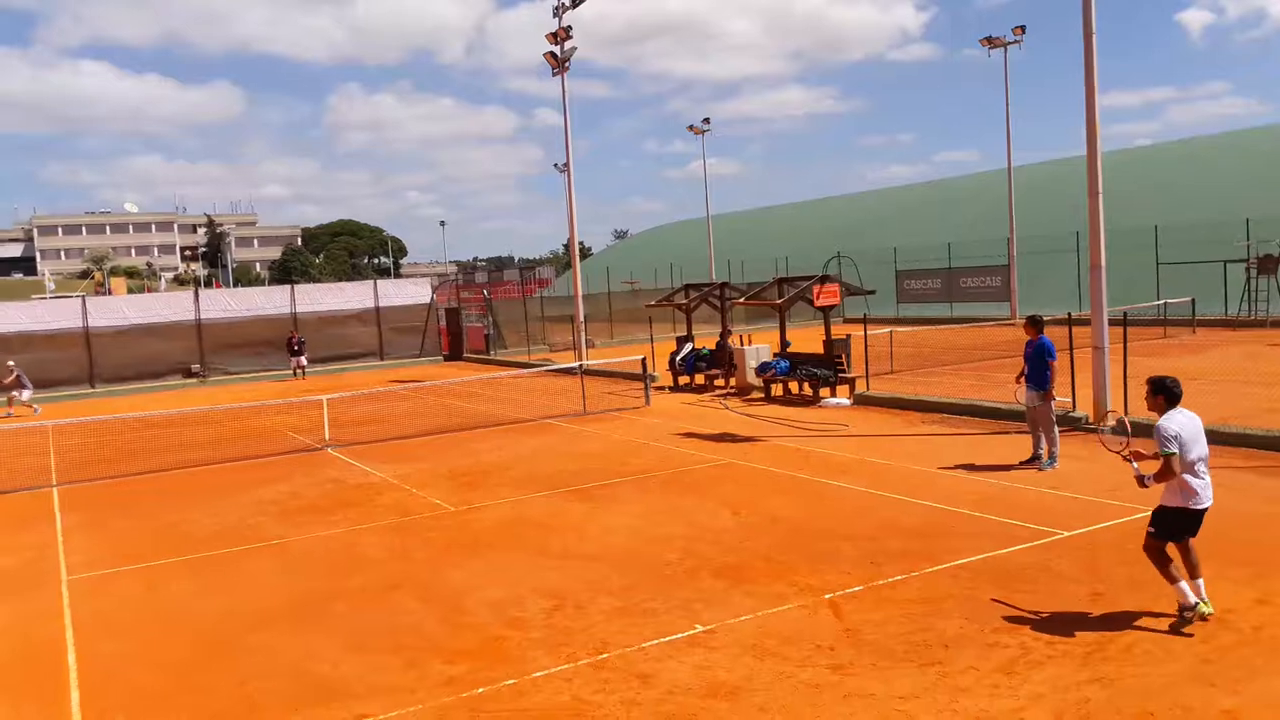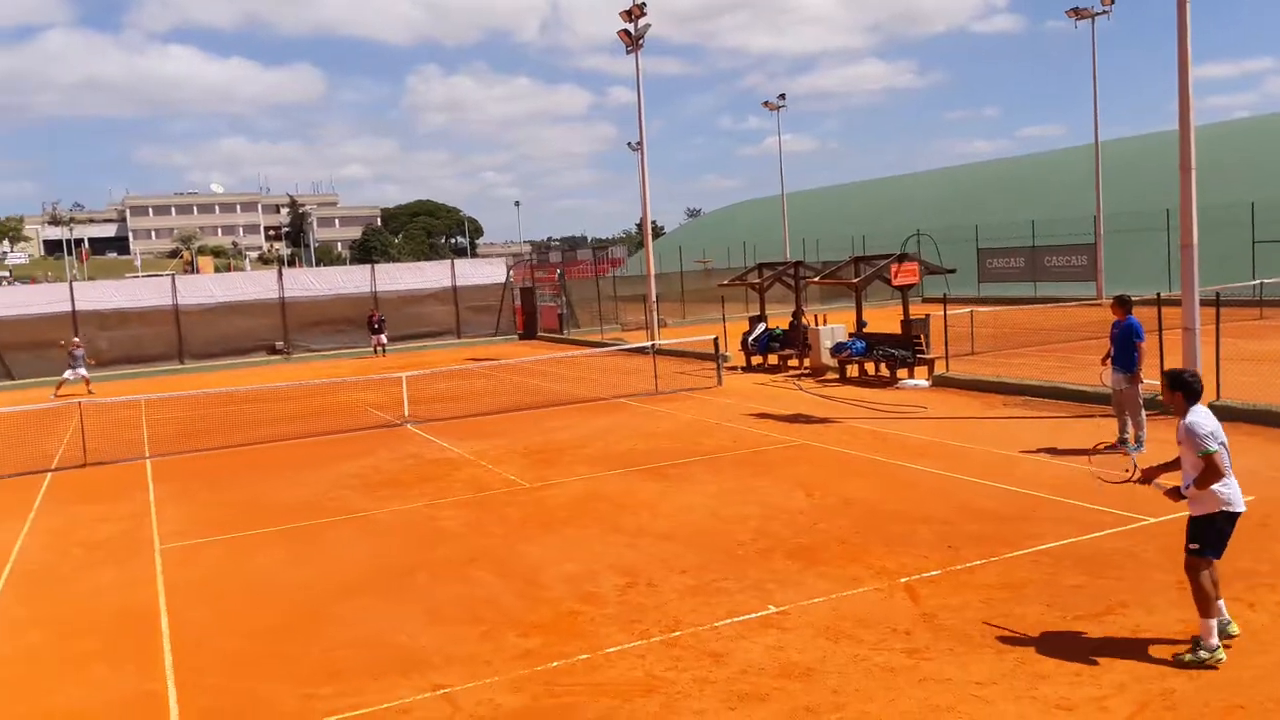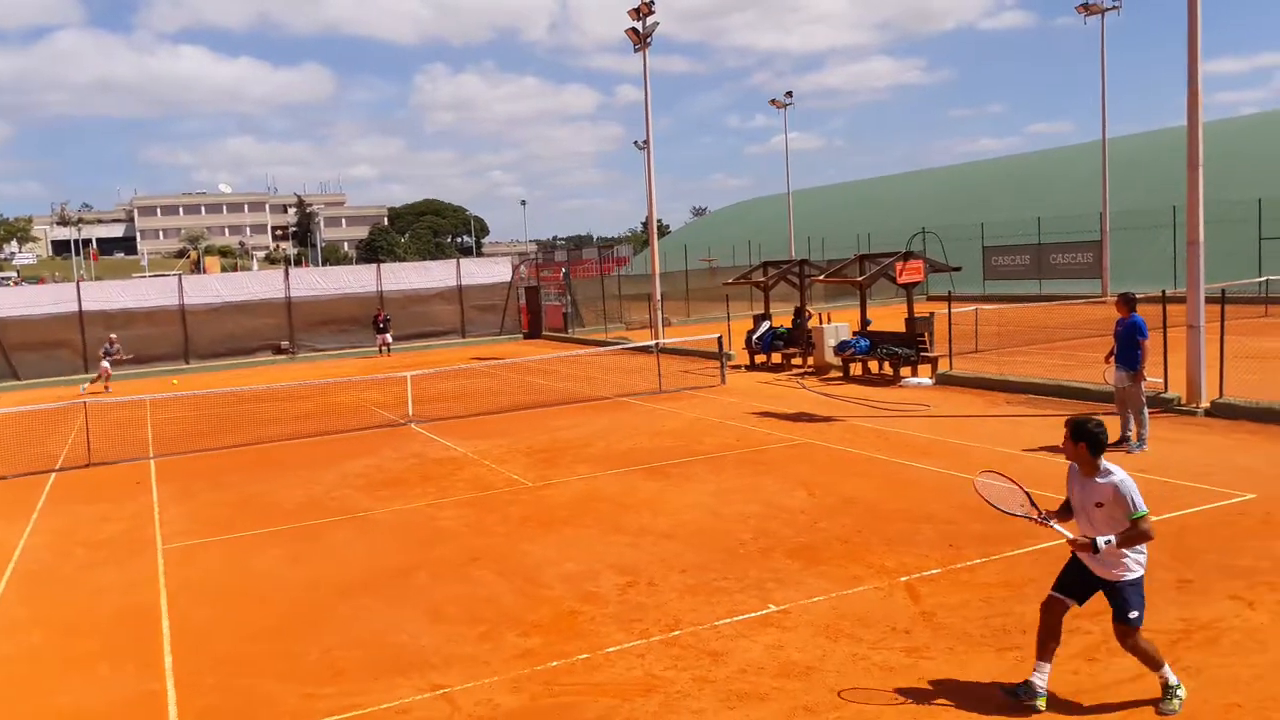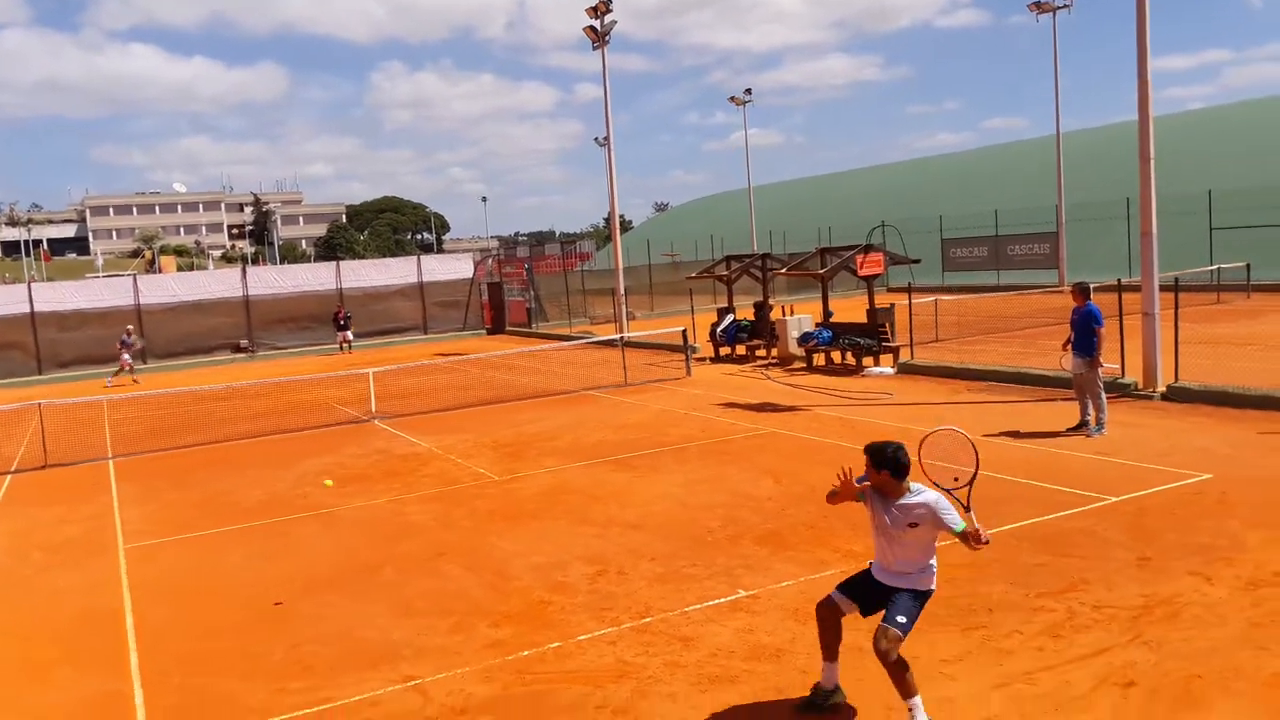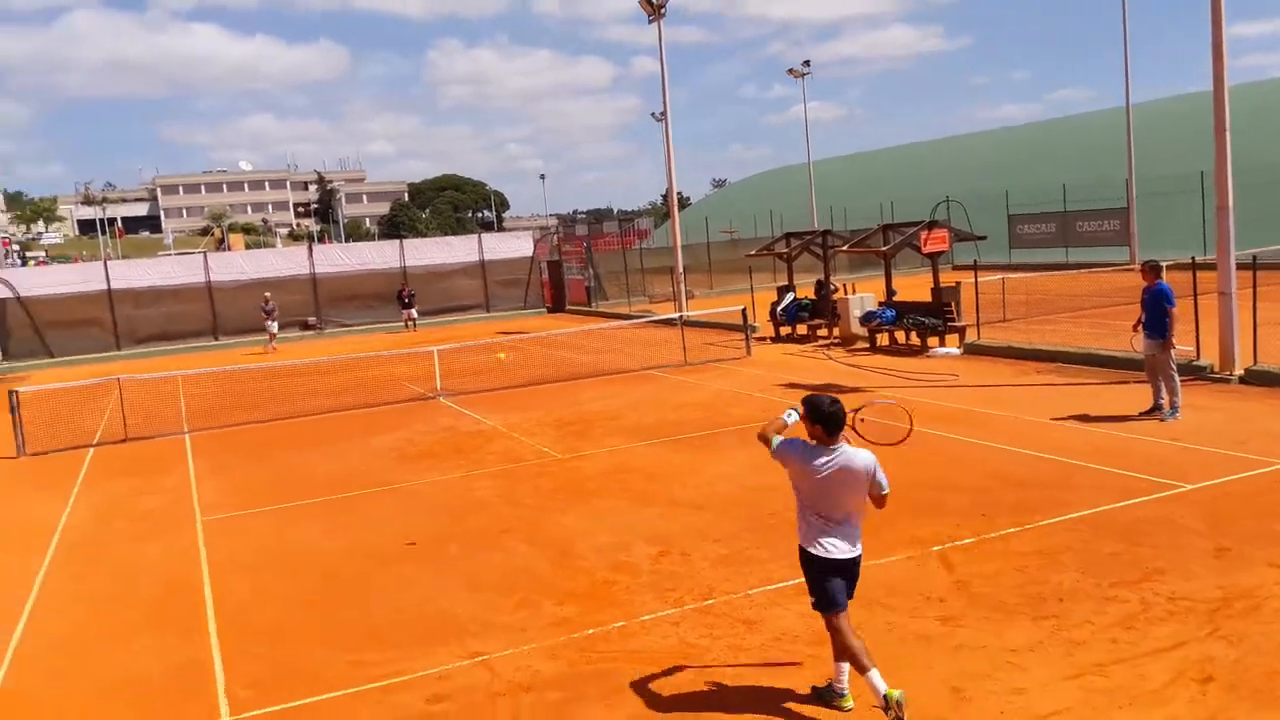
dt=0.5s
person 1, frame 1
left shoulder: (1165, 427)
right shoulder: (1192, 417)
left elbow: (1171, 470)
left wrist: (1146, 480)
right wrist: (1150, 455)
left hip: (1181, 498)
right hip: (1201, 494)
left knee: (1153, 546)
right knee: (1182, 542)
left ankle: (1190, 602)
right ankle: (1199, 600)
person 1, frame 2
left shoulder: (1195, 424)
right shoulder: (1195, 416)
left elbow: (1216, 469)
left wrist: (1183, 491)
right wrist: (1157, 469)
left hip: (1216, 504)
right hip: (1207, 503)
left knee: (1195, 567)
right knee: (1201, 564)
left ankle: (1210, 646)
right ankle: (1221, 622)
person 1, frame 3
left shoulder: (1119, 483)
right shoulder: (1075, 471)
left elbow: (1145, 532)
left wrist: (1098, 544)
right wrist: (1056, 515)
left hip: (1122, 567)
right hip: (1087, 559)
left knee: (1127, 636)
right knee: (1051, 609)
left ankle: (1172, 685)
right ankle: (1037, 687)
person 1, frame 4
left shoulder: (930, 502)
right shoulder: (870, 486)
left elbow: (968, 538)
right elbow: (832, 498)
left wrist: (979, 538)
right wrist: (846, 490)
left hip: (914, 585)
right hip: (881, 573)
left knee: (884, 646)
right knee: (827, 610)
right ankle: (829, 687)
person 1, frame 5
left shoulder: (798, 453)
right shoulder: (865, 460)
left elbow: (765, 433)
right elbow: (881, 502)
left wrist: (791, 414)
left hip: (817, 551)
right hip: (850, 549)
left knee: (838, 624)
right knee: (834, 614)
left ankle: (885, 694)
right ankle: (840, 688)
